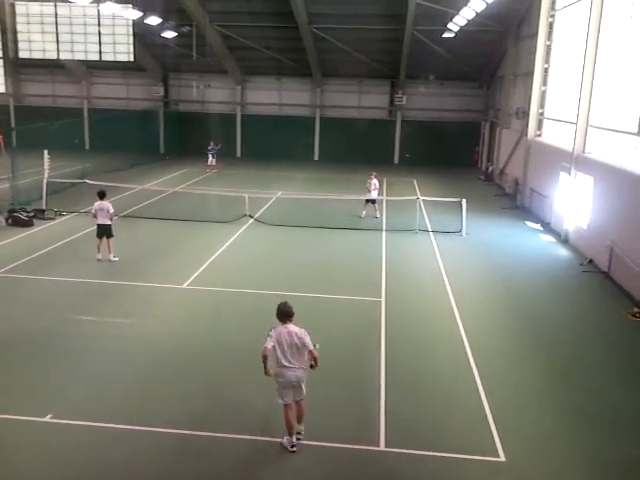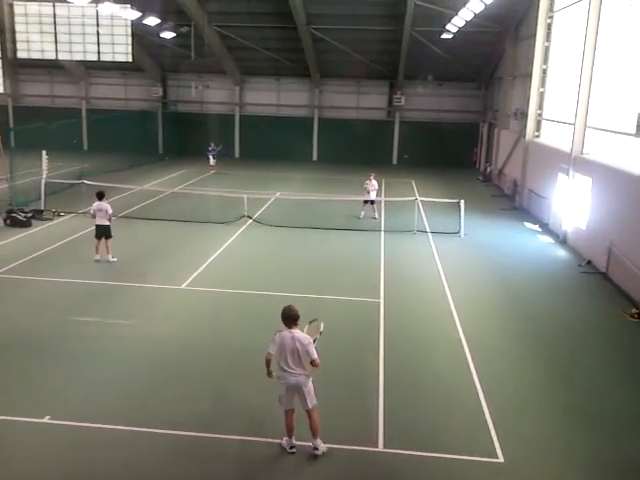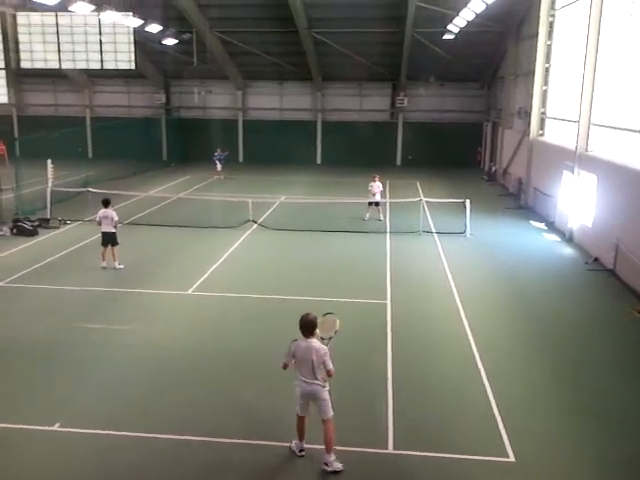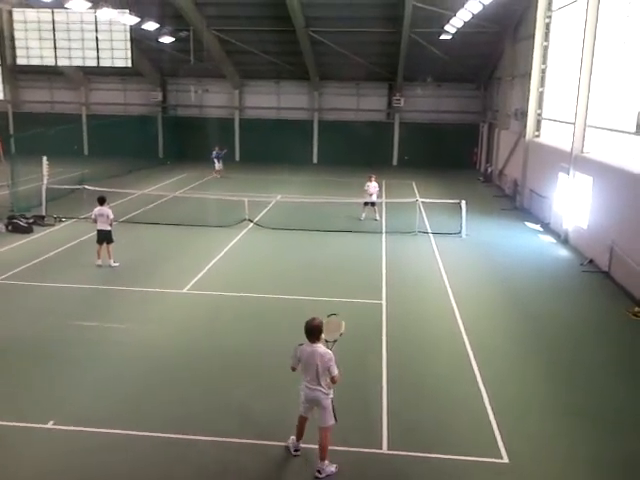
dt=0.2s
person 1, frame 1
left shoulder: (274, 333)
right shoulder: (301, 333)
left elbow: (265, 353)
right elbow: (314, 355)
left wrist: (265, 368)
right wrist: (315, 363)
left hip: (283, 375)
right hip: (300, 373)
left knee: (288, 407)
right knee: (300, 401)
left ankle: (291, 441)
right ankle: (299, 430)
person 1, frame 2
left shoulder: (279, 337)
right shoulder: (306, 339)
left elbow: (268, 358)
right elbow: (316, 363)
left wrist: (268, 370)
right wrist: (311, 361)
left hip: (286, 379)
right hip: (303, 379)
left knee: (289, 412)
right knee: (311, 411)
left ankle: (290, 443)
right ankle: (316, 444)
person 1, frame 3
left shoulder: (295, 345)
right shoulder: (322, 349)
left elbow: (285, 366)
right elbow: (330, 373)
left wrist: (295, 363)
right wrist: (326, 370)
left hip: (302, 386)
right hip: (319, 388)
left knee: (300, 417)
right knee: (328, 422)
left ankle: (299, 446)
right ankle: (329, 461)
person 1, frame 4
left shoulder: (300, 350)
right shoulder: (327, 354)
left elbow: (293, 368)
right elbow: (335, 379)
right wrist: (335, 374)
left hip: (306, 391)
right hip: (323, 394)
left knee: (302, 417)
right knee: (325, 430)
left ankle: (295, 445)
right ankle: (322, 467)
